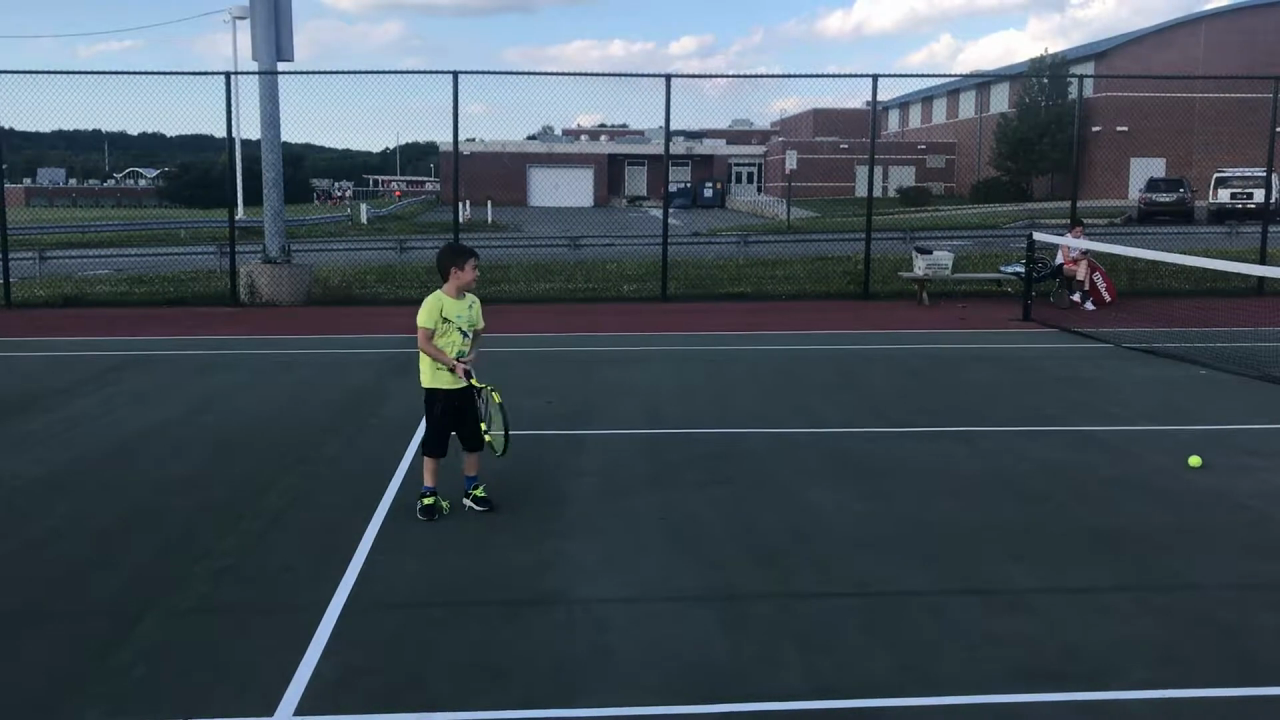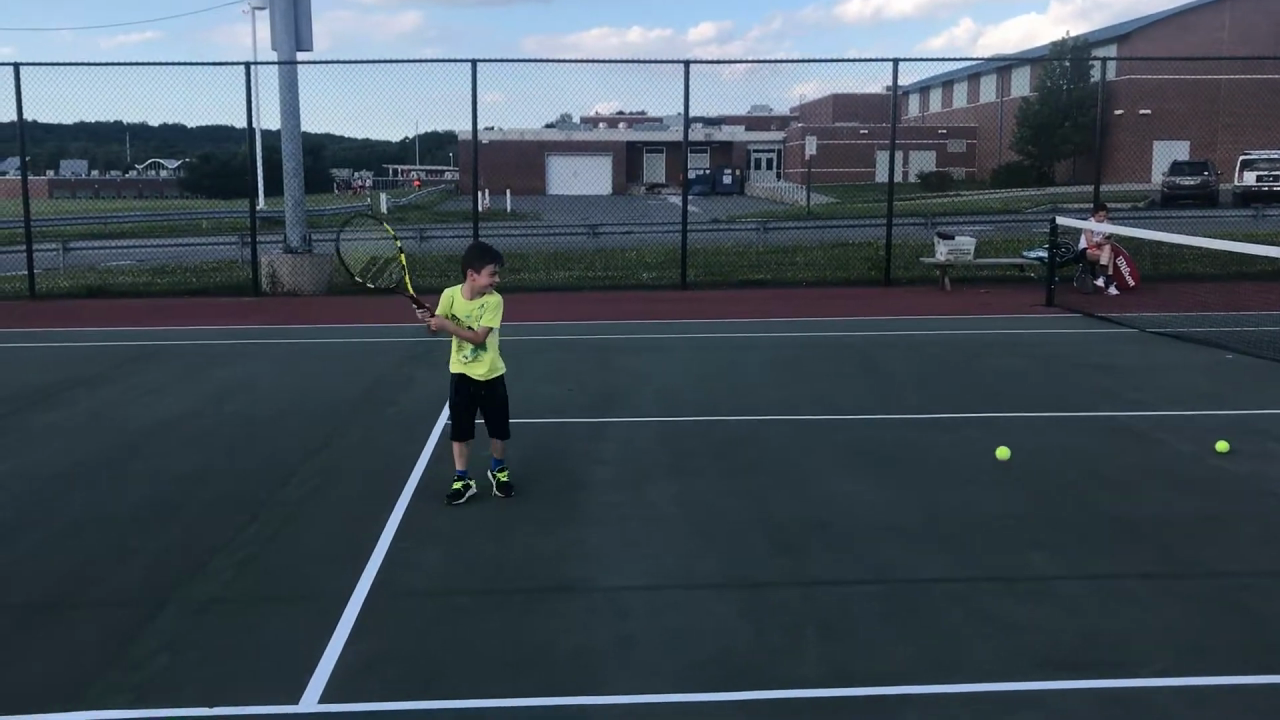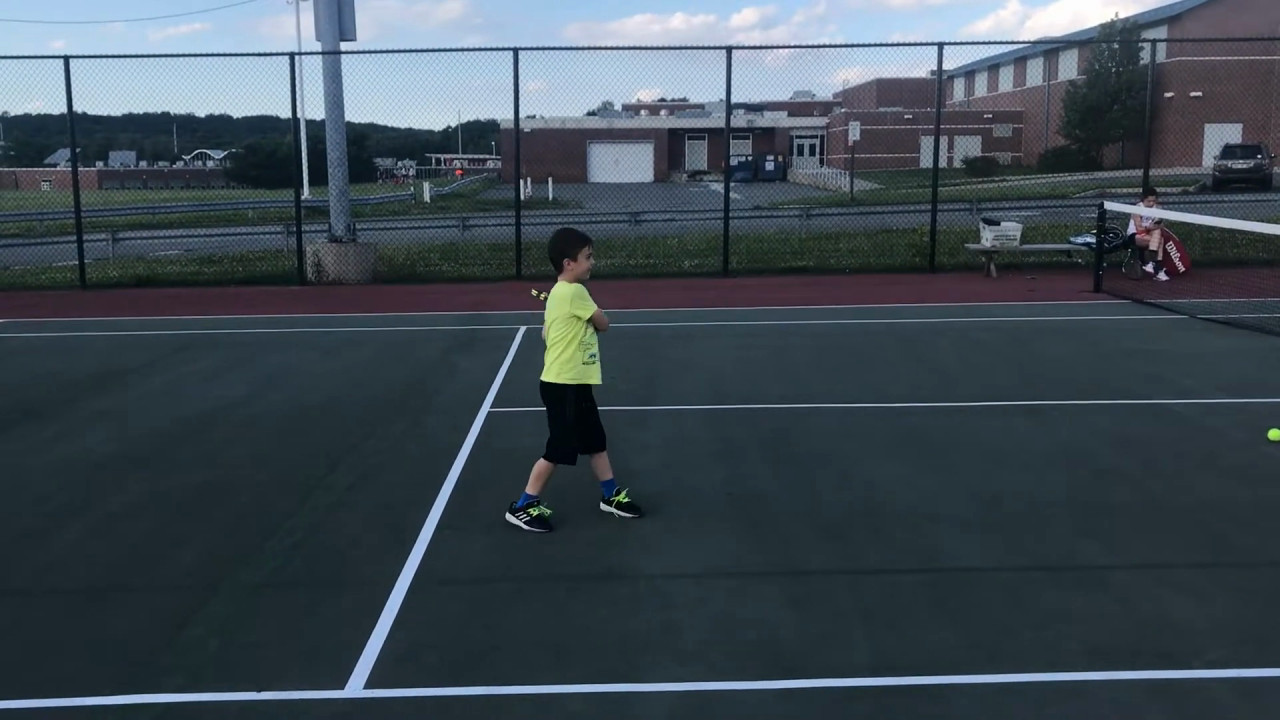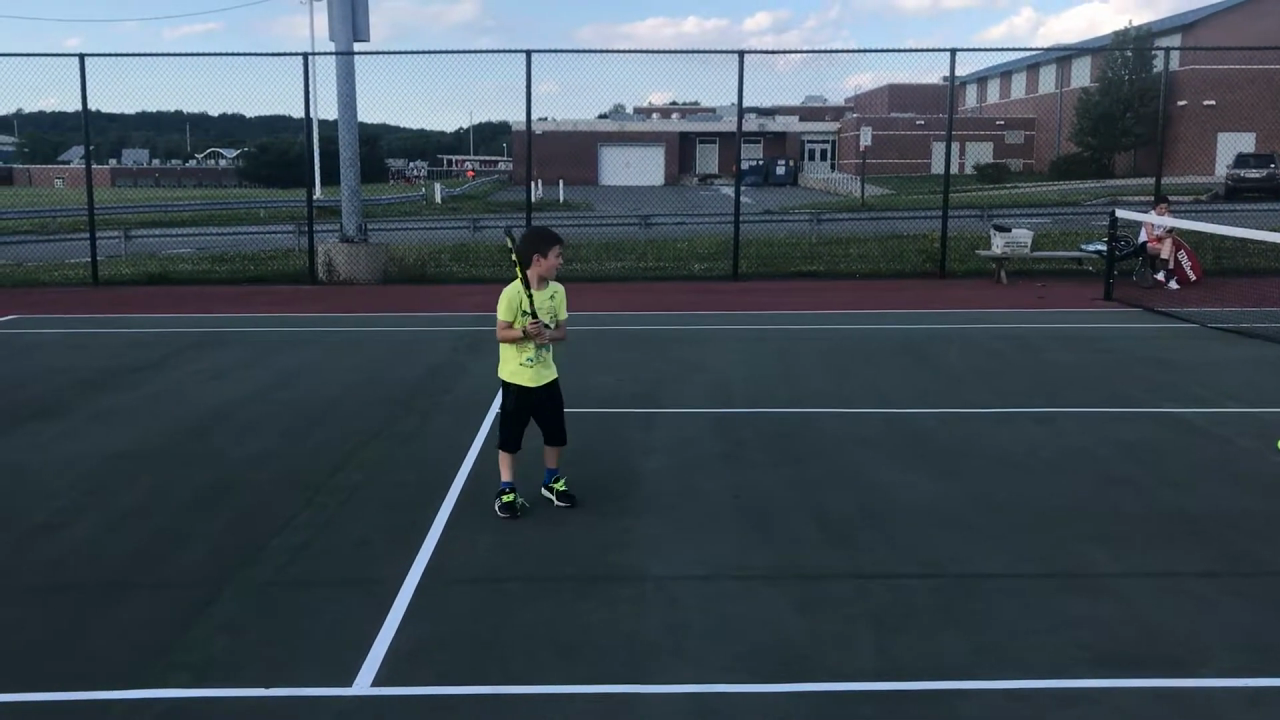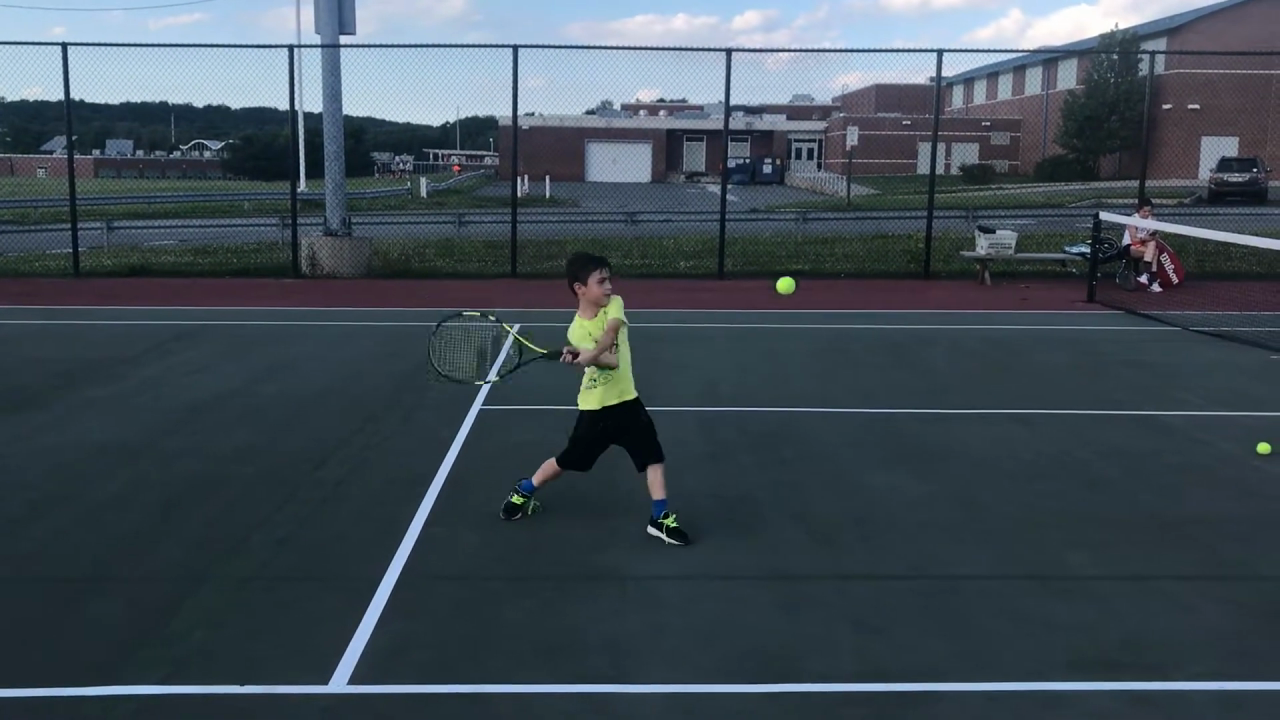
dt=1s
person 1, frame 1
left shoulder: (473, 302)
right shoulder: (433, 303)
right elbow: (424, 343)
left wrist: (468, 358)
right wrist: (452, 363)
left hip: (465, 383)
right hip: (438, 384)
left knee: (473, 439)
right knee: (434, 441)
left ankle: (472, 489)
right ankle: (428, 495)
person 1, frame 2
left shoulder: (494, 301)
right shoulder: (450, 295)
left elbow: (479, 337)
right elbow: (440, 324)
left wrist: (448, 326)
right wrist: (430, 319)
left hip: (491, 372)
right hip: (462, 372)
left knee: (499, 428)
right knee: (460, 427)
left ankle: (498, 469)
right ankle: (462, 479)
person 1, frame 3
left shoulder: (560, 292)
right shoulder: (574, 292)
left elbow: (547, 332)
right elbow: (602, 323)
right wrist: (600, 315)
left hip: (576, 382)
right hip: (562, 385)
left knee: (595, 441)
right knee: (559, 449)
left ankle: (611, 494)
right ankle: (525, 506)
person 1, frame 4
left shoulder: (558, 290)
right shoulder: (512, 293)
left elbow: (562, 330)
right elbow: (501, 333)
left wrist: (549, 335)
right wrist: (526, 332)
left hip: (547, 376)
right hip: (517, 379)
left knee: (556, 434)
right knee: (510, 437)
left ankle: (552, 481)
right ankle: (506, 491)
person 1, frame 5
left shoulder: (614, 304)
right shoulder: (577, 329)
left elbow: (611, 333)
right elbow: (610, 361)
left wrist: (592, 353)
right wrist: (596, 356)
left hip: (625, 399)
right hip: (596, 405)
left knee: (652, 455)
right knee: (567, 459)
left ankle: (661, 517)
right ankle: (524, 492)
